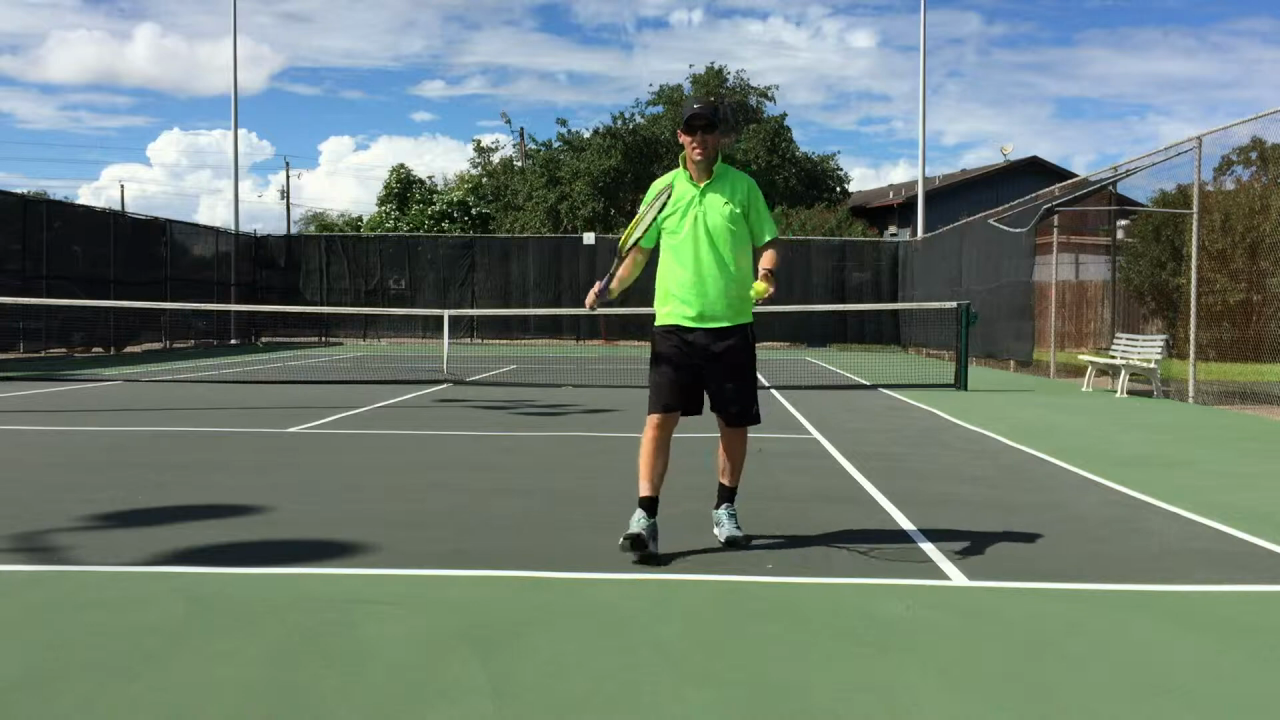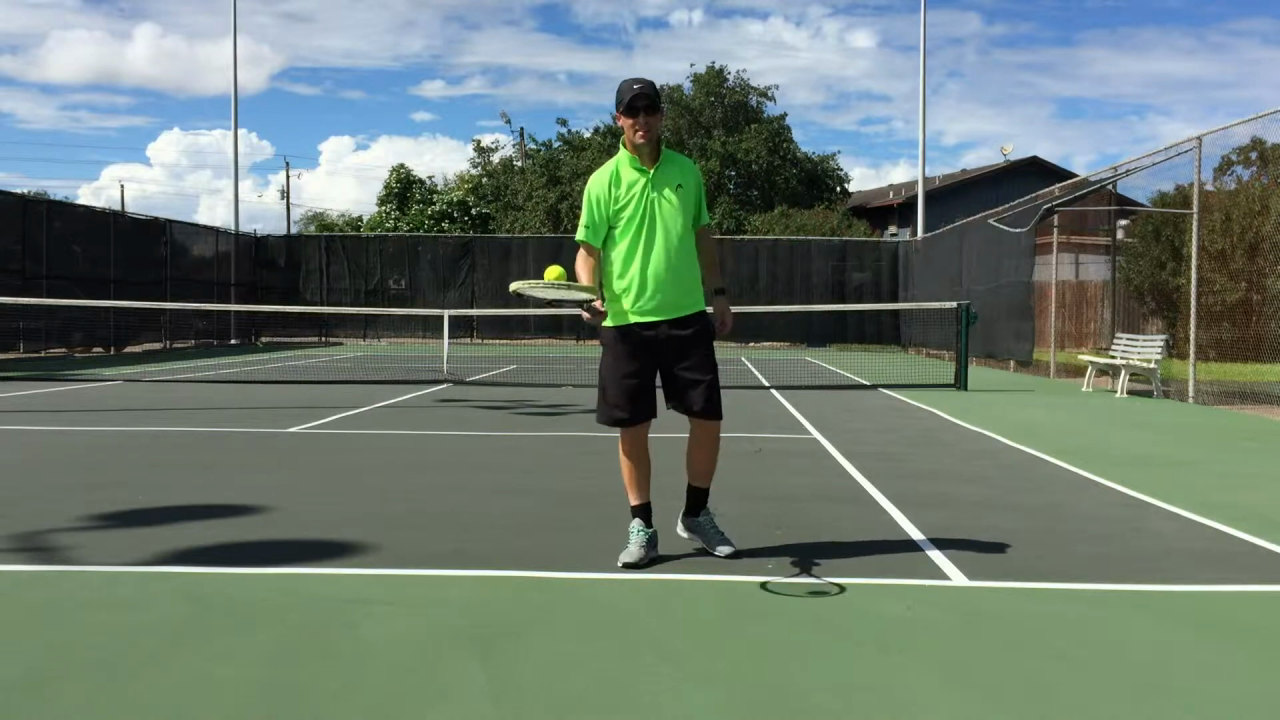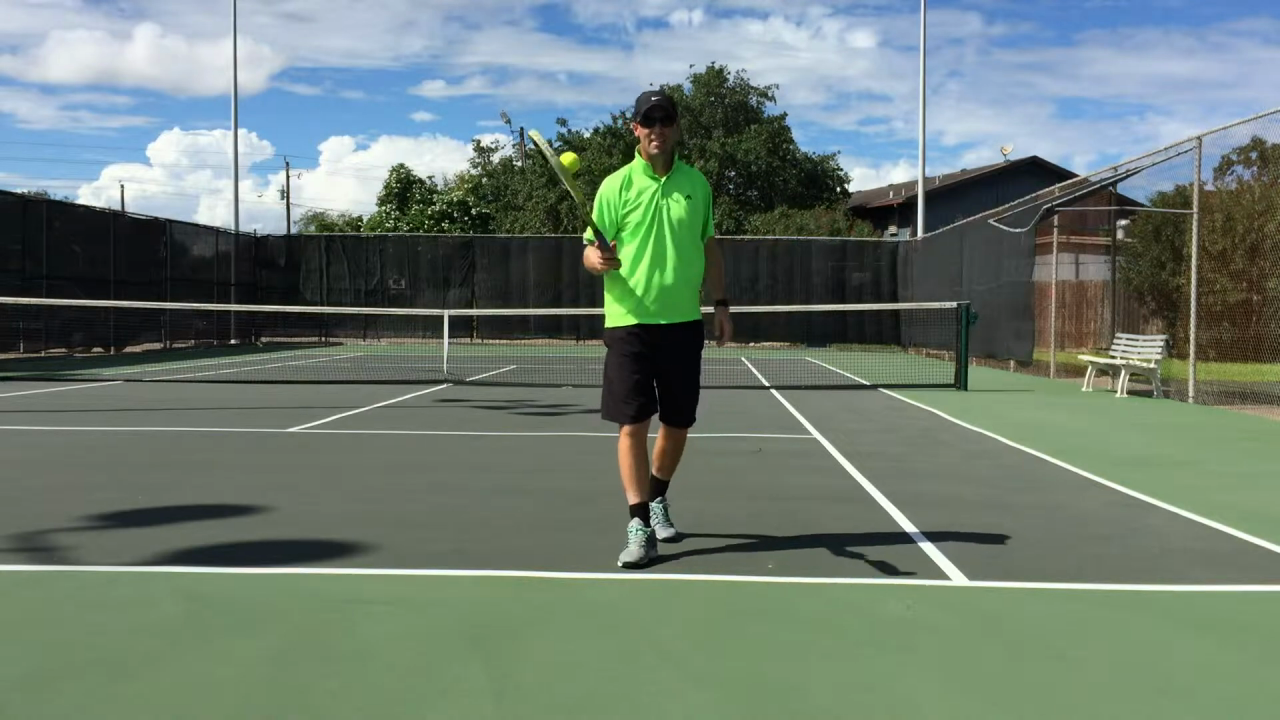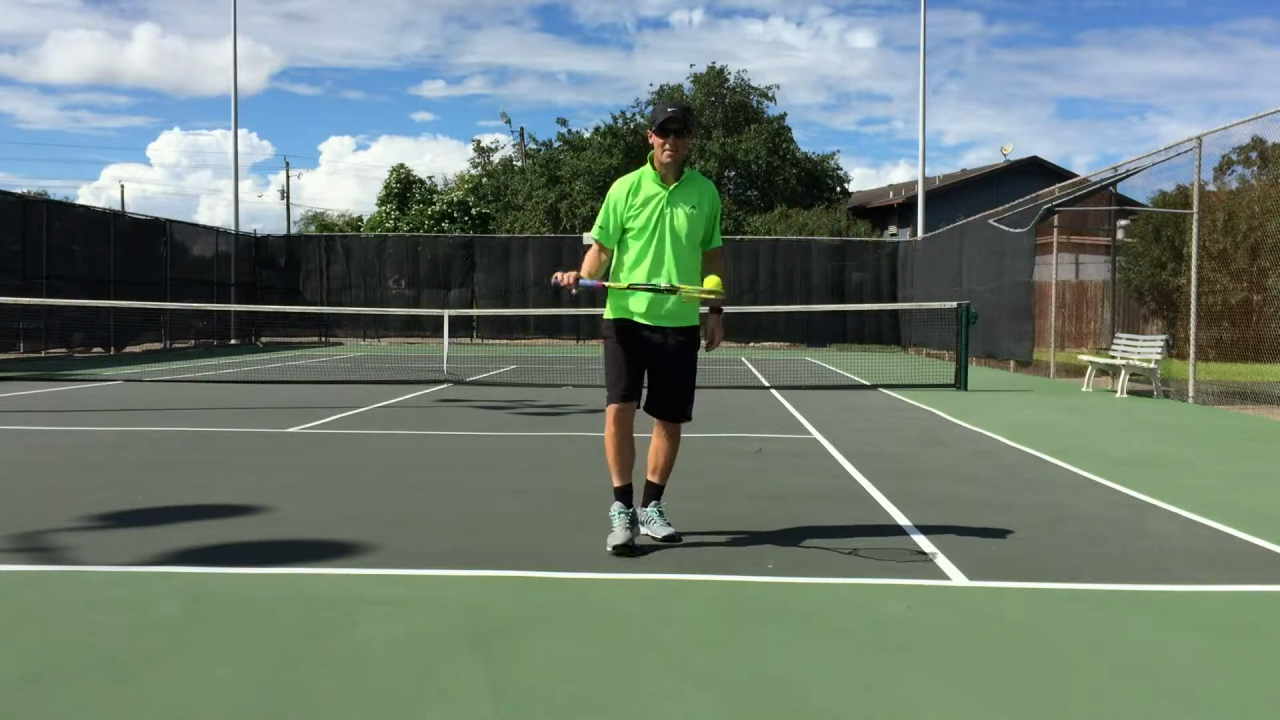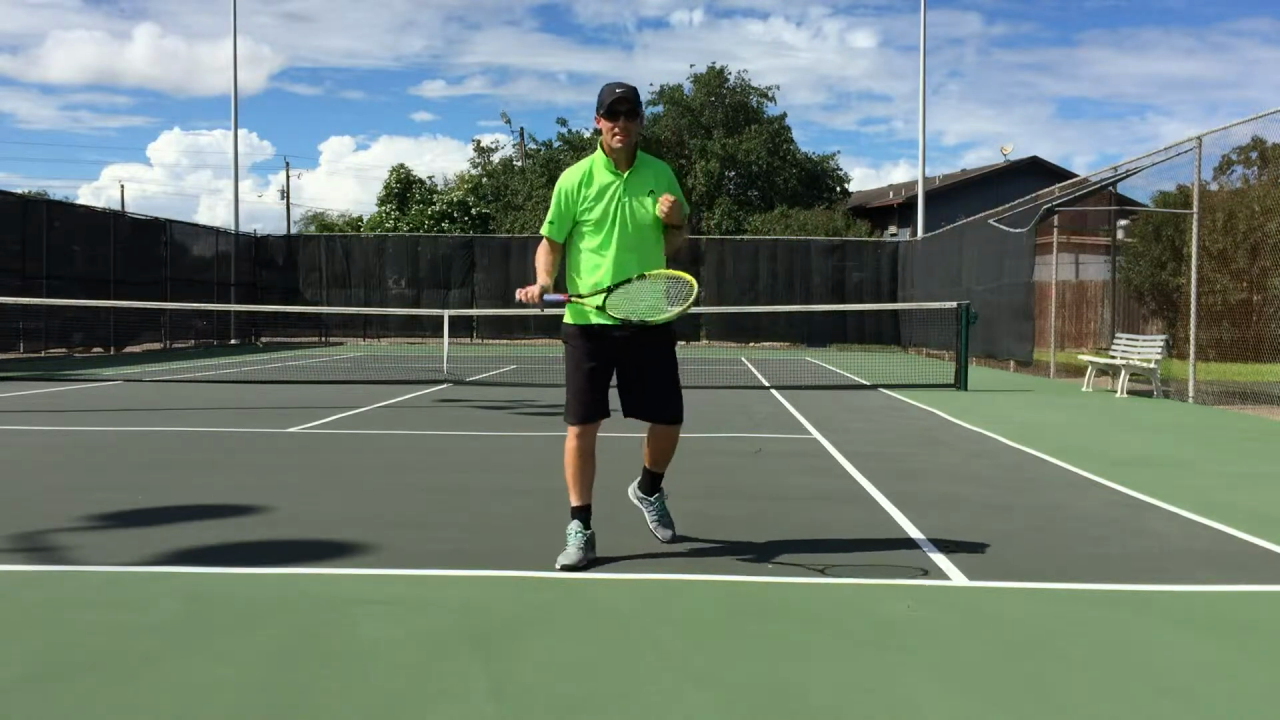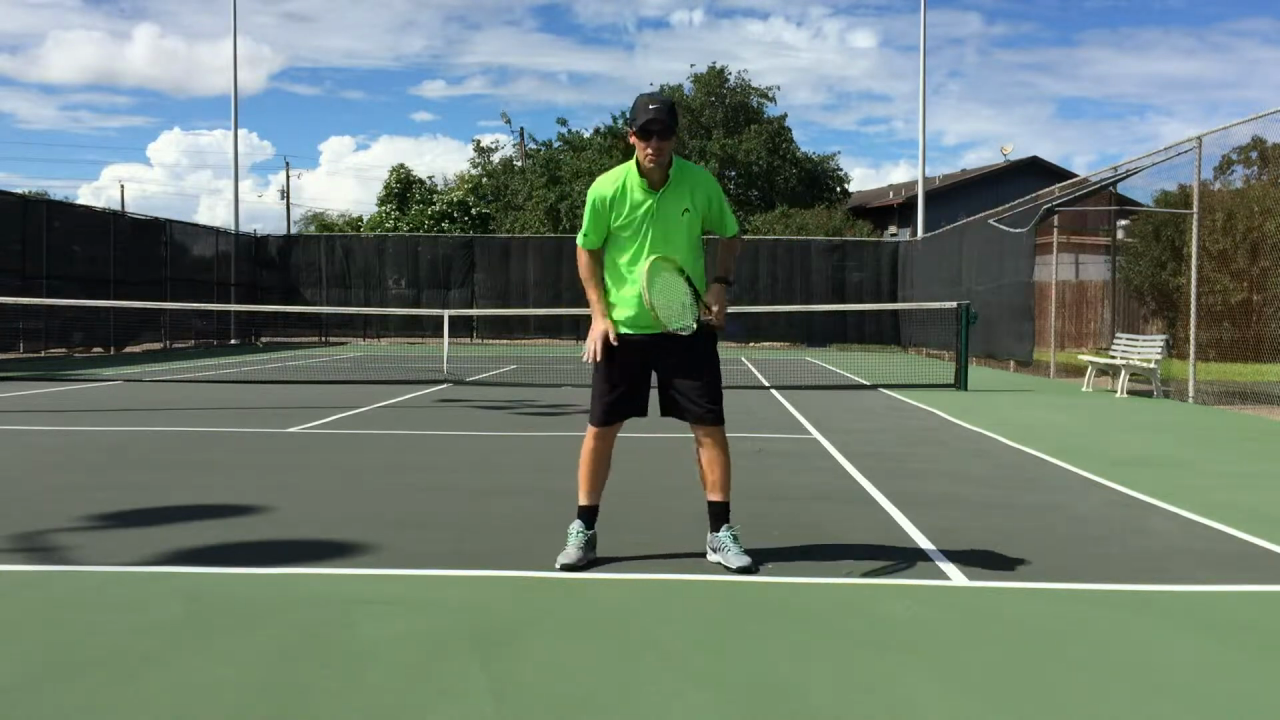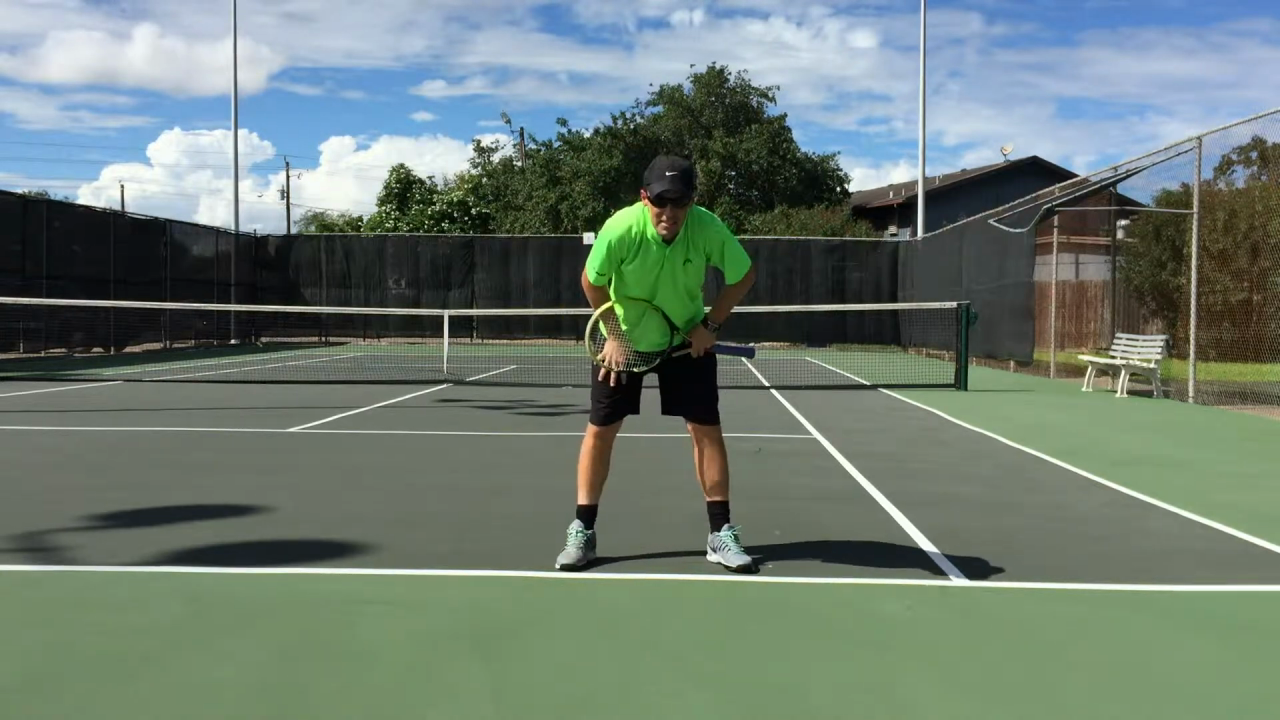
dt=0.7s
person 1, frame 1
left shoulder: (744, 187)
right shoulder: (663, 189)
left elbow: (770, 244)
right elbow: (640, 249)
left wrist: (766, 273)
right wrist: (611, 288)
left hip: (731, 325)
right hip: (675, 323)
left knee: (735, 424)
right knee: (660, 418)
left ankle: (725, 508)
right ankle: (645, 520)
person 1, frame 2
left shoulder: (687, 171)
right shoulder: (604, 180)
right elbow: (588, 250)
left wrist: (718, 293)
right wrist: (590, 295)
left hip: (687, 317)
right hip: (628, 322)
left knee: (707, 418)
right knee: (633, 426)
left ankle: (696, 515)
right ankle: (642, 529)
person 1, frame 3
left shoulder: (696, 183)
right shoulder: (615, 185)
left elbow: (709, 248)
right elbow: (591, 254)
left wrist: (720, 302)
right wrist: (598, 260)
left hip: (683, 321)
right hip: (629, 321)
left knee: (677, 423)
right knee: (632, 425)
left ankle: (656, 501)
right ankle: (638, 528)
person 1, frame 4
left shoulder: (705, 192)
right shoulder: (625, 189)
left elbow: (712, 255)
right elbow: (600, 249)
left wrist: (714, 309)
right wrist: (581, 276)
left hip: (680, 324)
right hip: (627, 318)
left knee: (670, 420)
right knee: (619, 410)
left ankle: (651, 508)
right ankle: (622, 510)
person 1, frame 5
left shoulder: (661, 174)
right shoulder: (574, 179)
left elbow: (677, 239)
right elbow: (550, 242)
left wrist: (678, 223)
right wrist: (541, 281)
left hip: (649, 320)
right hip: (588, 322)
left knee: (668, 420)
right knee: (582, 425)
left ankle: (648, 490)
right ankle: (580, 531)
person 1, frame 6
left shoulder: (701, 182)
right shoulder: (606, 189)
left elbow: (728, 236)
right elbow: (588, 250)
left wrist: (721, 282)
right wrist: (598, 312)
left hip: (688, 328)
right hip: (622, 329)
left knee: (709, 428)
right knee: (600, 429)
left ankle: (720, 534)
right ankle: (583, 532)
person 1, frame 7
left shoulder: (709, 229)
right shoulder: (619, 229)
left elbow: (744, 276)
right elbow: (593, 282)
left wrist: (711, 325)
left hip: (688, 335)
left knee: (706, 428)
right knee: (601, 428)
left ankle: (721, 534)
right ankle: (582, 533)
